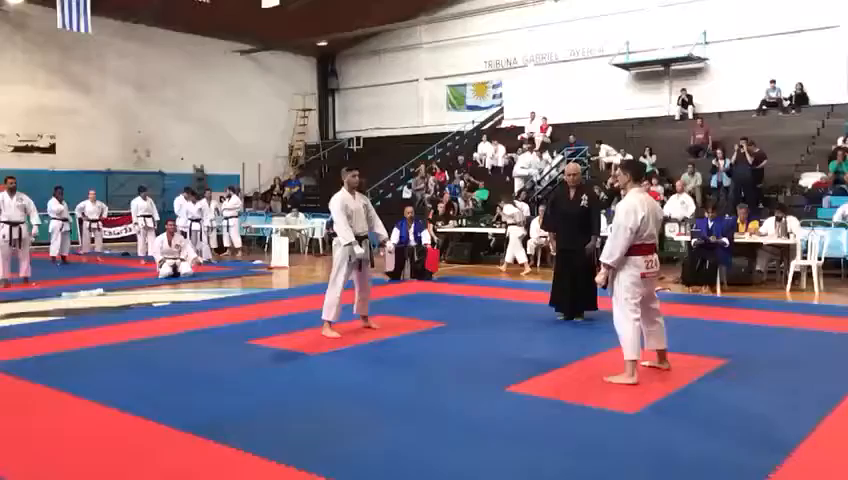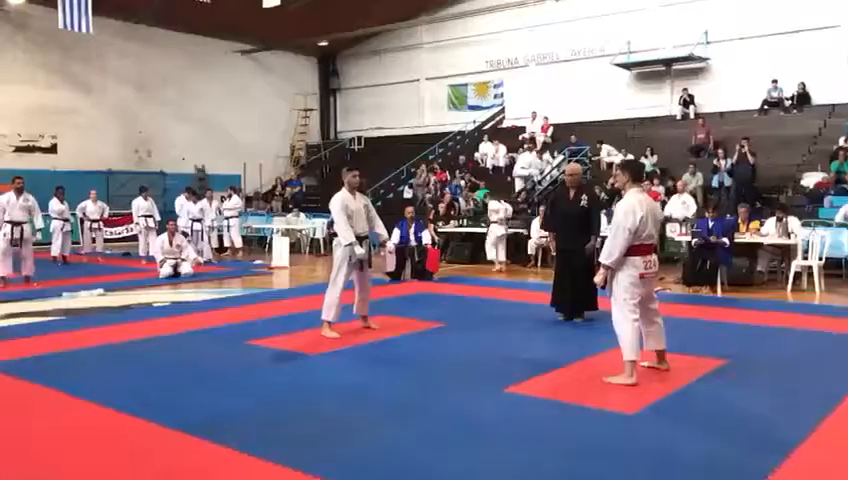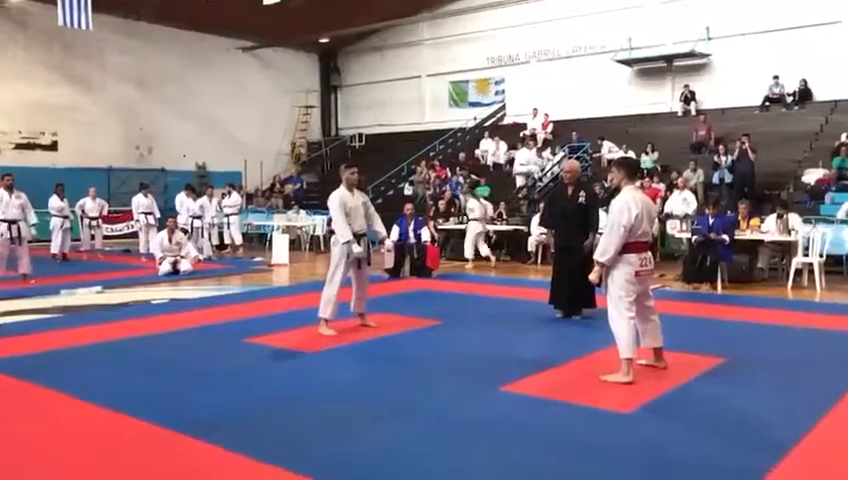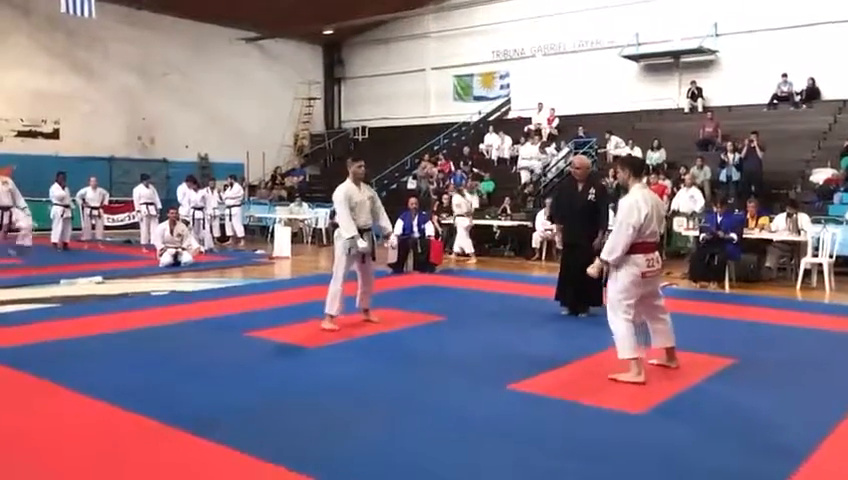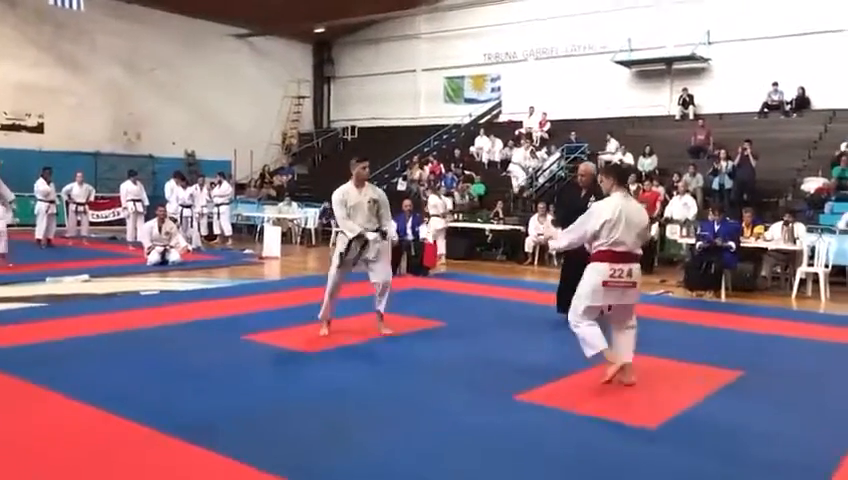
dt=0.4s
person 1, frame 1
left shoulder: (628, 204)
right shoulder: (651, 202)
left elbow: (618, 239)
right elbow: (652, 233)
left wrist: (604, 269)
left hip: (630, 264)
right hip: (649, 261)
left knee: (627, 315)
right knee: (650, 311)
left ankle: (630, 373)
right ankle: (662, 359)
person 1, frame 2
left shoulder: (627, 204)
right shoulder: (651, 203)
left elbow: (617, 239)
right elbow: (654, 234)
left wrist: (603, 269)
left hip: (629, 265)
right hip: (648, 262)
left knee: (626, 315)
right knee: (649, 312)
left ankle: (629, 373)
right ankle: (661, 359)
person 1, frame 3
left shoulder: (622, 201)
right shoulder: (646, 200)
left elbow: (612, 237)
right elbow: (647, 231)
left wrist: (598, 266)
left hip: (624, 262)
right hip: (643, 259)
left knee: (622, 313)
right knee: (645, 309)
left ankle: (625, 370)
right ankle: (658, 357)
person 1, frame 4
left shoulder: (631, 201)
right shoulder: (655, 199)
left elbow: (621, 237)
left wrist: (599, 262)
left hip: (631, 262)
right hip: (652, 259)
left knee: (619, 313)
right knee: (655, 309)
left ankle: (636, 371)
right ankle: (670, 357)
person 1, frame 5
left shoulder: (601, 207)
right shoulder: (641, 211)
left elbow: (575, 233)
right elbow: (642, 240)
left wrist: (554, 242)
left hip: (602, 269)
right hip: (630, 270)
left knee: (579, 318)
right knee: (624, 322)
left ankle: (613, 360)
right ankle: (627, 372)
person 2, frame 1
left shoulder: (363, 199)
right shoulder: (338, 199)
left elbow: (374, 220)
right elbow: (342, 226)
left wrist: (385, 240)
right wrist: (354, 245)
left hip: (363, 244)
right hip: (346, 246)
left knee: (364, 284)
right knee: (337, 284)
left ankle: (364, 318)
right ankle: (327, 325)
person 2, frame 2
left shoulder: (363, 199)
right shoulder: (338, 199)
left elbow: (374, 220)
right elbow: (342, 225)
left wrist: (385, 240)
right wrist: (355, 246)
left hip: (364, 244)
right hip: (346, 246)
left knee: (364, 284)
right knee: (337, 284)
left ankle: (364, 318)
right ankle: (327, 325)
person 2, frame 3
left shoulder: (362, 196)
right shoulder: (336, 197)
left elbow: (373, 218)
right elbow: (340, 223)
left wrist: (384, 238)
right wrist: (352, 244)
left hip: (361, 242)
right hip: (344, 243)
left knee: (361, 281)
right knee: (334, 281)
left ankle: (361, 316)
right ankle: (323, 322)
person 2, frame 4
left shoulder: (369, 191)
right shoulder: (342, 191)
left elbow: (380, 213)
right elbow: (344, 218)
left wrist: (389, 233)
right wrist: (357, 239)
left hip: (367, 236)
right hip: (347, 238)
left knee: (367, 277)
right knee: (339, 276)
left ankle: (365, 311)
right ankle: (330, 317)
person 2, frame 5
left shoulder: (377, 193)
right shoulder: (341, 193)
left elbow: (385, 216)
right elbow: (342, 221)
left wrist: (390, 233)
right wrist: (365, 233)
left hip: (373, 242)
right hip: (348, 241)
left knee: (384, 279)
right knee: (334, 283)
left ankle: (381, 319)
right ankle: (325, 321)
person 3, frame 1
left shoulder: (589, 194)
right shoulder: (558, 194)
left elbow: (595, 220)
right elbow: (550, 217)
left wrist: (593, 241)
right wrist: (552, 239)
left hip: (583, 244)
right hip: (563, 243)
left knee: (581, 277)
right knee: (562, 276)
left ankle: (578, 310)
right ankle: (564, 309)
person 3, frame 2
left shoulder: (589, 194)
right shoulder: (558, 194)
left elbow: (595, 220)
right elbow: (550, 217)
left wrist: (593, 241)
right wrist: (552, 239)
left hip: (582, 244)
right hip: (563, 243)
left knee: (582, 277)
right knee: (562, 276)
left ankle: (579, 310)
right ankle: (564, 309)
person 3, frame 3
left shoulder: (587, 191)
right shoulder: (557, 192)
left elbow: (593, 217)
right elbow: (548, 214)
left wrist: (591, 238)
right wrist: (550, 236)
left hip: (580, 241)
right hip: (561, 240)
left knee: (579, 274)
right knee: (560, 273)
left ankle: (577, 307)
right ankle: (562, 306)
person 3, frame 4
left shoulder: (598, 187)
right shoulder: (566, 186)
left elbow: (604, 215)
right elbow: (557, 210)
left wrist: (600, 237)
right wrist: (559, 230)
left hip: (589, 238)
right hip: (570, 237)
left knee: (587, 272)
right knee: (568, 270)
left ankle: (584, 305)
right ankle: (569, 303)
person 3, frame 5
left shoulder: (599, 194)
right shoulder: (570, 189)
right elbow: (560, 210)
right wrist: (561, 230)
right knee: (569, 277)
right ankle: (569, 308)
